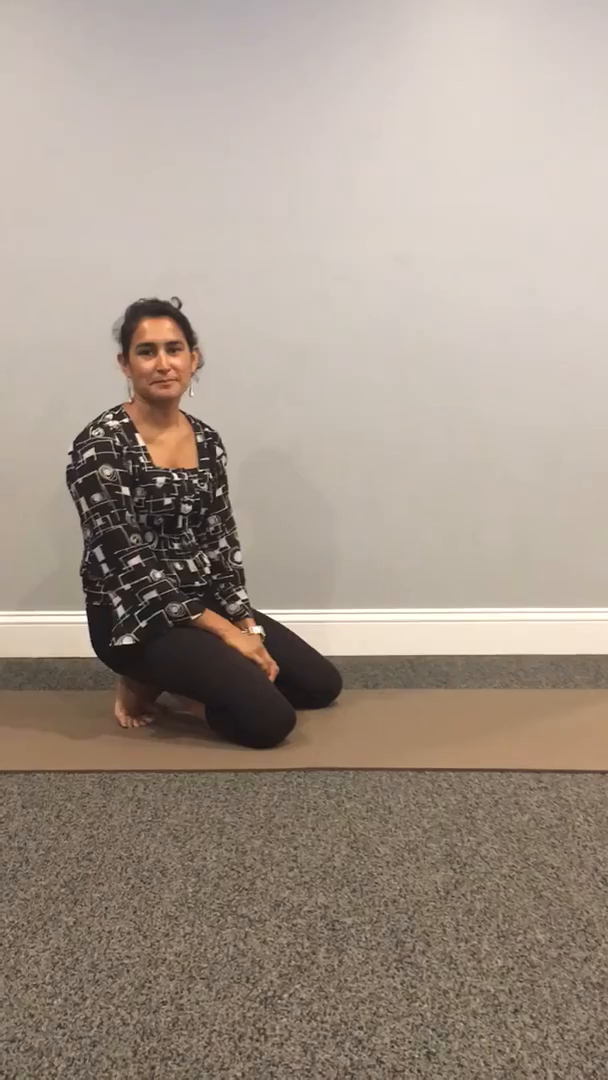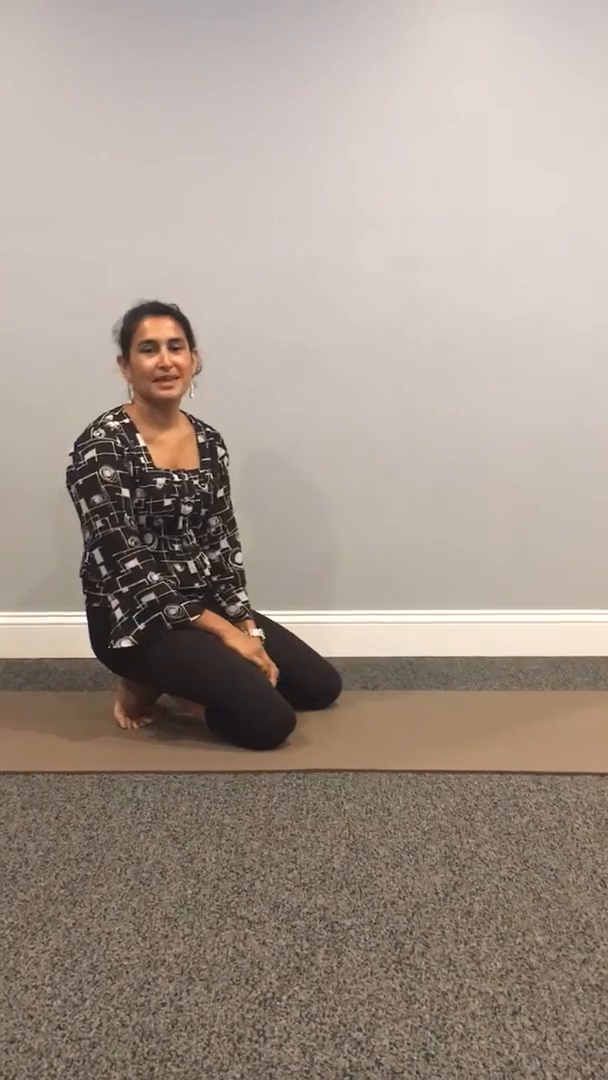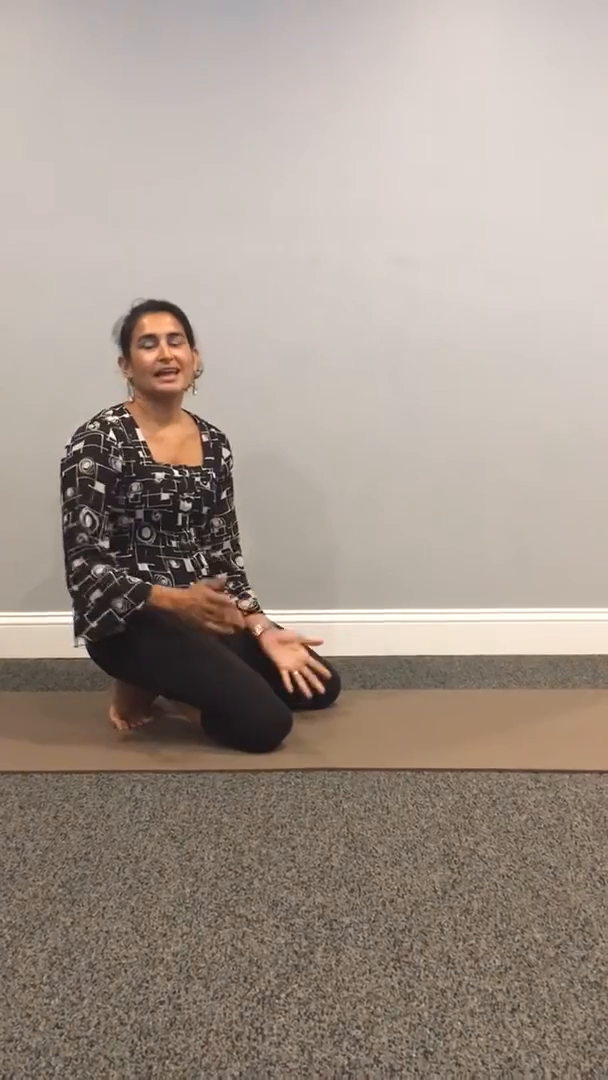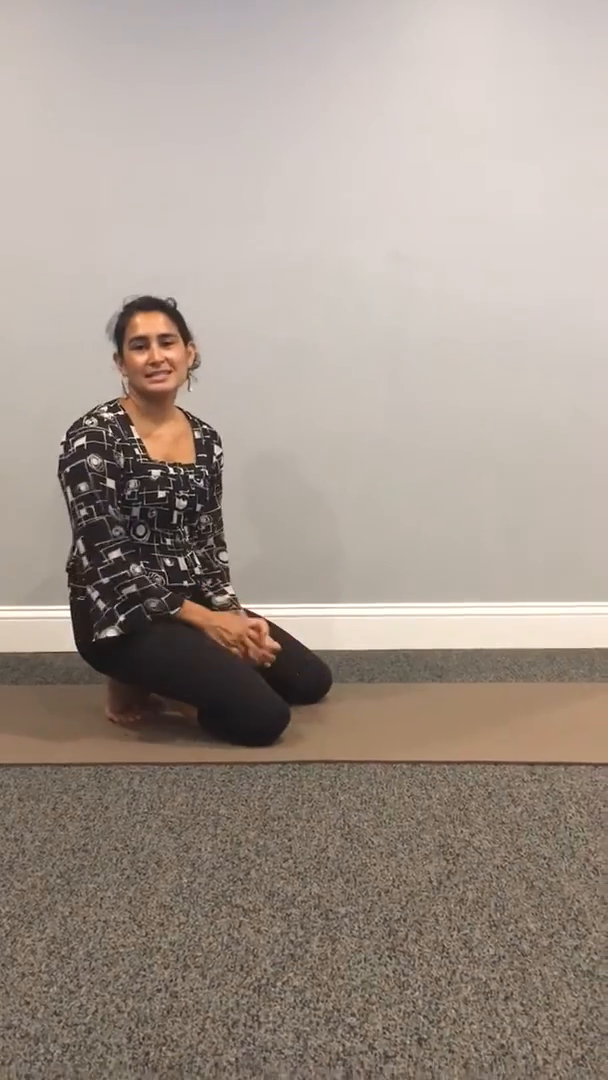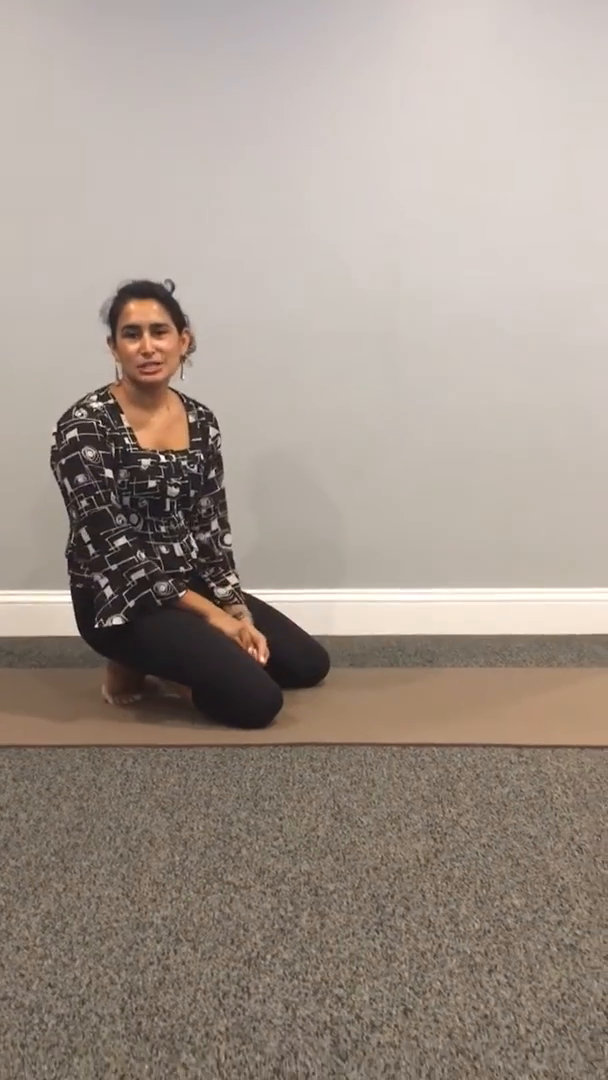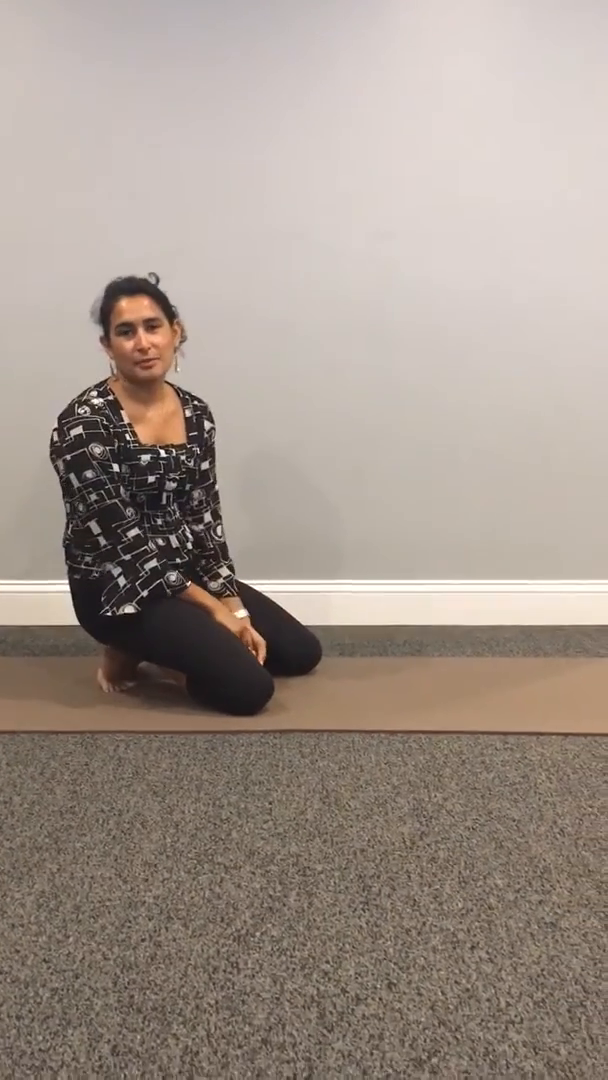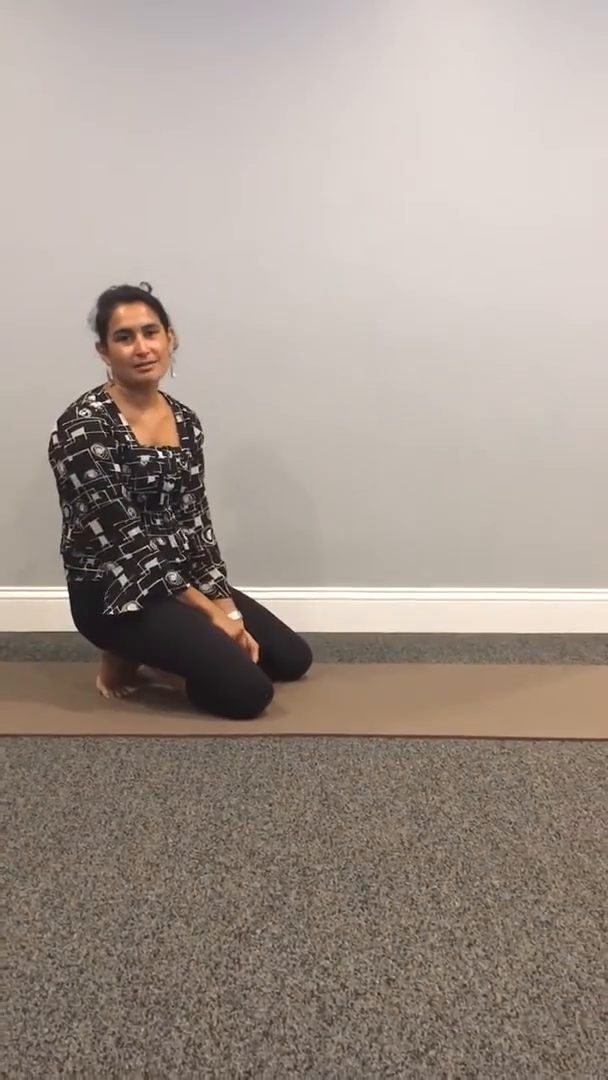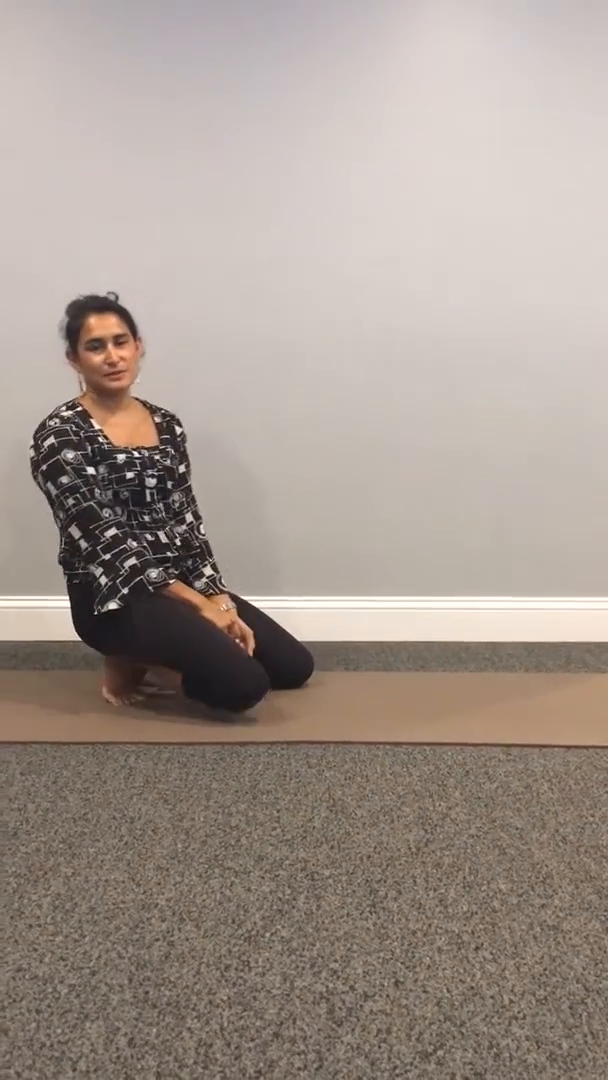
dt=0.4s
person 1, frame 1
left shoulder: (206, 441)
right shoulder: (101, 445)
left elbow: (222, 545)
right elbow: (127, 565)
left wrist: (247, 627)
right wrist: (225, 632)
left hip: (201, 602)
right hip: (135, 617)
left knee: (321, 685)
right knee: (269, 718)
left ankle: (181, 676)
right ankle: (146, 683)
person 1, frame 2
left shoulder: (208, 442)
right shoulder: (102, 446)
left elbow: (222, 545)
right elbow: (124, 566)
left wrist: (248, 629)
right wrist: (226, 633)
left hip: (202, 603)
right hip: (136, 618)
left knee: (321, 685)
right knee: (270, 720)
left ankle: (177, 678)
right ankle: (145, 684)
person 1, frame 3
left shoulder: (214, 443)
right shoulder: (98, 442)
left elbow: (223, 549)
right elbow: (84, 563)
left wrist: (261, 629)
right wrist: (172, 600)
left hip: (198, 607)
right hip: (132, 621)
left knee: (319, 687)
right knee: (266, 722)
left ankle: (170, 680)
right ankle: (143, 685)
person 1, frame 4
left shoulder: (204, 439)
right shoulder: (93, 437)
left elbow: (208, 545)
right elbow: (106, 559)
left wrist: (232, 615)
right wrist: (205, 620)
left hip: (190, 602)
right hip: (124, 617)
left knee: (311, 680)
right knee: (264, 717)
left ankle: (167, 678)
right ankle: (137, 682)
person 1, frame 5
left shoulder: (201, 422)
right shoulder: (85, 427)
left elbow: (212, 527)
right elbow: (111, 548)
left wrist: (238, 612)
right wrist: (209, 614)
left hip: (190, 583)
right hip: (121, 600)
left knee: (309, 664)
right knee: (258, 700)
left ankle: (165, 659)
right ankle: (135, 665)
person 1, frame 6
left shoulder: (195, 413)
right shoulder: (84, 423)
left elbow: (205, 518)
right elbow: (120, 540)
left wrist: (234, 607)
right wrist: (213, 609)
left hip: (184, 573)
right hip: (116, 588)
left knee: (301, 653)
right knee: (249, 687)
left ankle: (158, 646)
right ankle: (130, 651)
person 1, frame 7
left shoulder: (184, 421)
right shoulder: (84, 426)
left elbow: (195, 523)
right elbow: (124, 539)
left wrist: (227, 608)
right wrist: (210, 613)
left hip: (176, 578)
right hip: (113, 592)
left knee: (293, 659)
right knee: (249, 691)
left ankle: (151, 648)
right ankle: (129, 656)
person 1, frame 8
left shoulder: (166, 424)
right shoulder: (59, 435)
left elbow: (187, 523)
right elbow: (104, 541)
left wrist: (221, 601)
right wrist: (199, 606)
left hip: (179, 582)
right hip: (113, 598)
left knee: (295, 666)
right knee: (244, 684)
left ankle: (149, 652)
right ankle: (130, 659)
